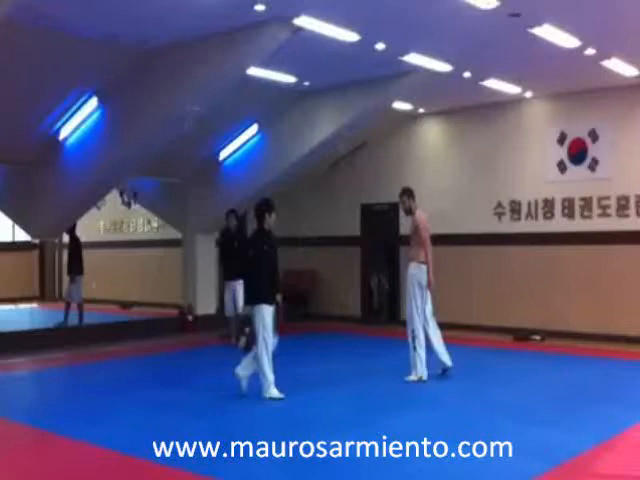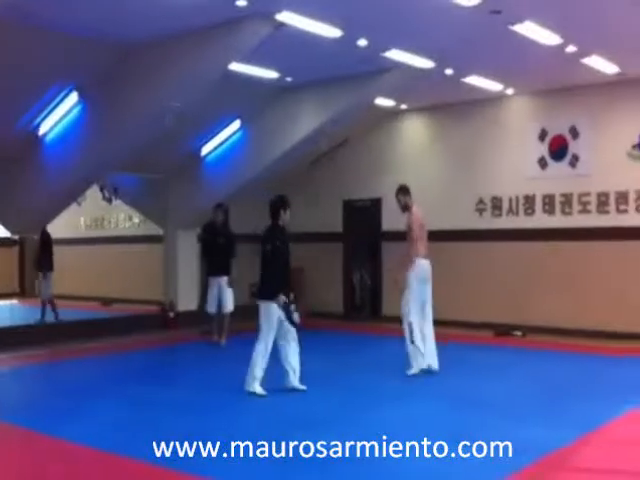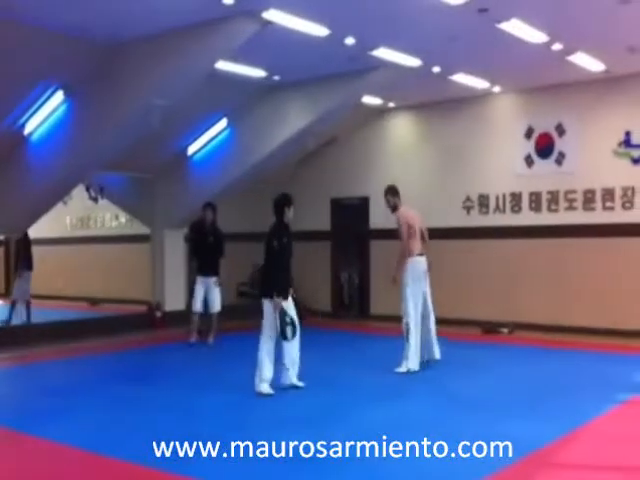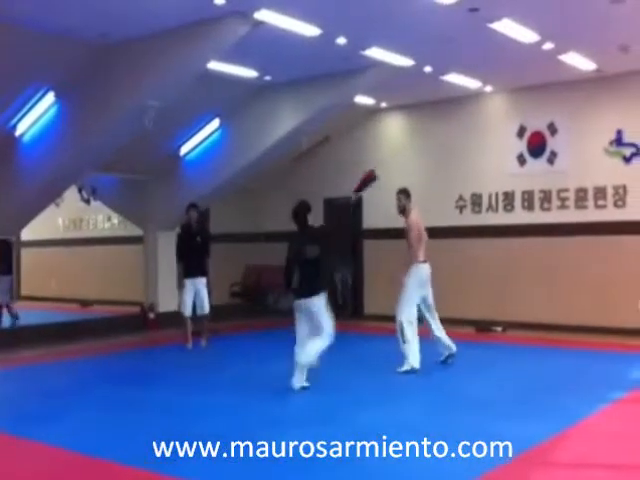
dt=0.5s
person 1, frame 1
left shoulder: (270, 238)
right shoulder: (255, 241)
right elbow: (252, 275)
left wrist: (277, 292)
right wrist: (251, 302)
left hip: (269, 299)
right hip: (260, 300)
left knee: (269, 341)
right knee: (264, 343)
left ankle: (243, 371)
right ankle: (268, 386)
person 1, frame 2
left shoulder: (282, 235)
right shoulder: (270, 236)
right elbow: (267, 269)
left wrist: (289, 290)
right wrist: (277, 294)
left hip: (281, 295)
right hip: (270, 297)
left knee: (289, 337)
right knee: (265, 339)
left ankle: (293, 379)
right ankle: (253, 382)
person 1, frame 3
left shoulder: (284, 232)
right shoulder: (276, 234)
right elbow: (272, 267)
right wrist: (276, 296)
left hip: (283, 293)
right hip: (273, 295)
left knee: (292, 333)
right knee: (269, 337)
left ankle: (290, 376)
right ankle: (262, 382)
person 1, frame 4
left shoulder: (294, 242)
right shoulder: (318, 235)
left elbow: (289, 269)
left wrist: (289, 289)
left hip: (300, 296)
right hip: (315, 294)
left knee: (303, 335)
right knee: (326, 333)
left ankle: (298, 379)
right ankle: (304, 358)
person 2, frame 1
left shoulder: (418, 218)
right shoulder: (417, 218)
left elbow: (428, 246)
left wrist: (430, 274)
left hip: (417, 270)
right hip: (419, 269)
left knee: (415, 321)
right knee: (427, 318)
left ankle: (419, 372)
right ankle: (445, 360)
person 2, frame 2
left shoulder: (413, 214)
right shoulder: (415, 214)
left elbow: (414, 244)
left wrist: (405, 270)
right wrist: (407, 266)
left hip: (417, 265)
right hip: (424, 265)
left knee: (410, 313)
right knee: (425, 315)
left ankle: (419, 361)
right ankle: (431, 362)
person 2, frame 3
left shoulder: (400, 215)
right shoulder: (412, 212)
left elbow: (405, 245)
right elbow: (425, 235)
left wrist: (398, 270)
left hip: (413, 263)
right hip: (422, 261)
left knee: (410, 313)
right knee: (425, 310)
left ankle: (410, 362)
right ankle: (432, 352)
person 2, frame 4
left shoulder: (410, 221)
right shoulder: (415, 217)
left elbow: (414, 251)
left wrist: (406, 273)
left hip: (417, 269)
right hip: (424, 268)
left knee: (404, 315)
right knee: (429, 312)
left ankle: (412, 361)
right ankle: (448, 347)
person 3, frame 1
left shoulder: (242, 238)
right shoulder: (224, 239)
left elbow: (245, 260)
right elbow: (223, 261)
left wrist: (243, 278)
right wrist: (224, 280)
left hip: (239, 279)
right hip: (228, 280)
left knee: (241, 310)
right knee: (230, 312)
right ankle: (233, 338)
person 3, frame 2
left shoulder: (228, 234)
right shoulder: (208, 233)
left elbow: (231, 257)
right elbow: (205, 257)
left wrist: (230, 276)
right wrist: (207, 275)
left hip: (224, 276)
right hip: (212, 276)
left knee: (226, 308)
right knee: (212, 308)
left ankle: (223, 336)
right ankle: (215, 335)
person 3, frame 3
left shoulder: (217, 233)
right shoulder: (197, 232)
left elbow: (220, 256)
right elbow: (194, 256)
left wrist: (219, 275)
right wrist: (195, 273)
left hip: (213, 276)
right hip: (200, 275)
left knee: (214, 308)
right knee: (196, 307)
left ankle: (212, 335)
right ankle: (193, 334)
person 3, frame 4
left shoulder: (203, 233)
right shoulder: (182, 235)
left elbow: (206, 256)
right elbow: (180, 259)
left wrist: (206, 275)
right wrist: (181, 278)
left hip: (201, 277)
right hip: (187, 278)
left knee: (204, 309)
right knee: (187, 311)
left ankle: (204, 336)
right ankle: (189, 340)
